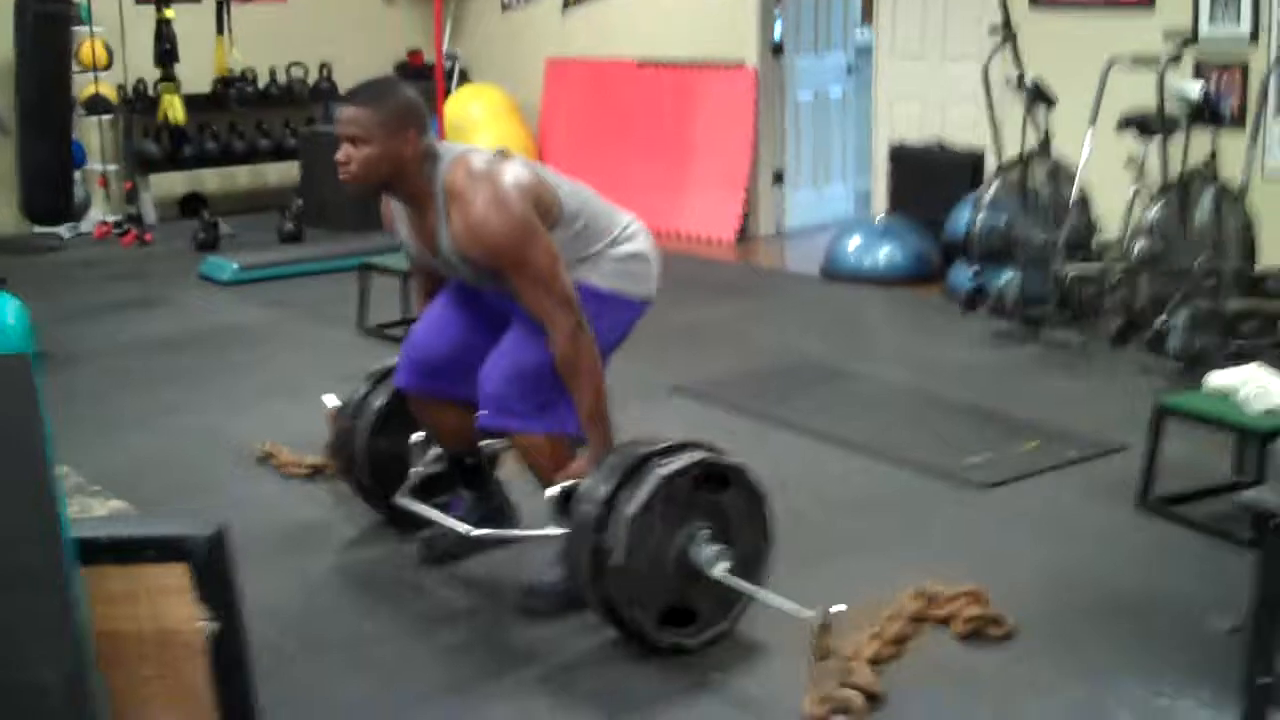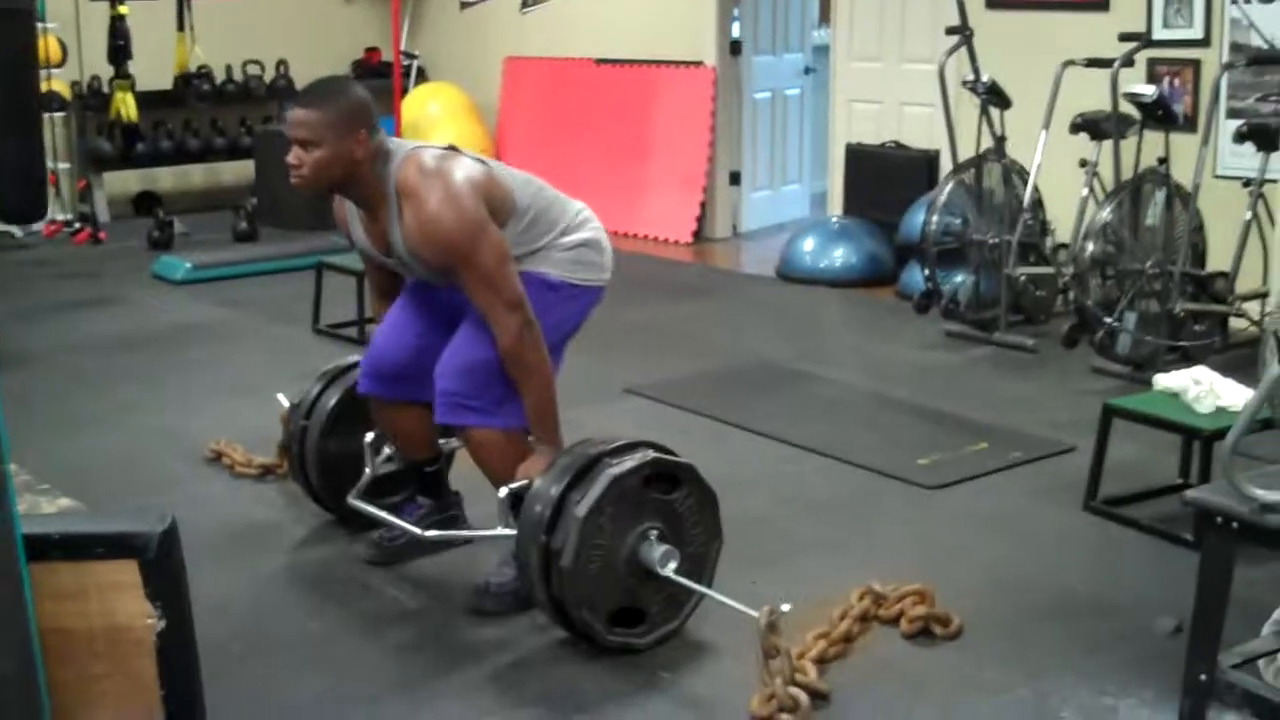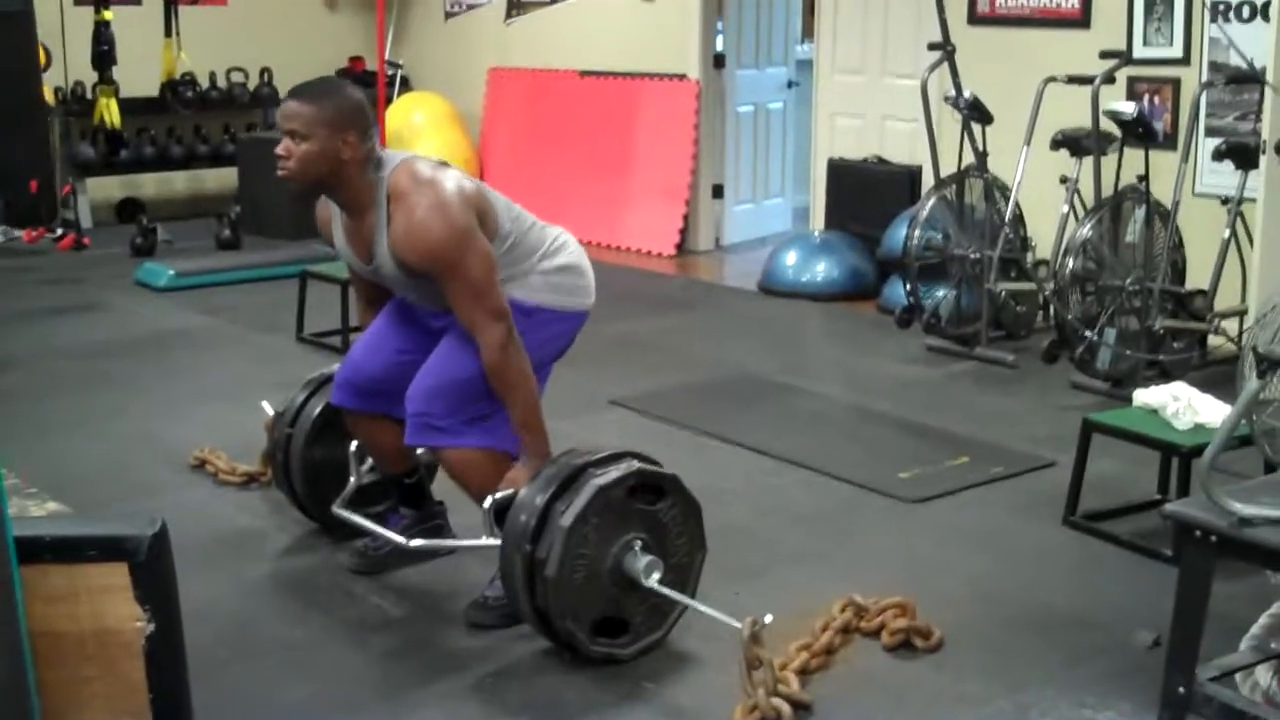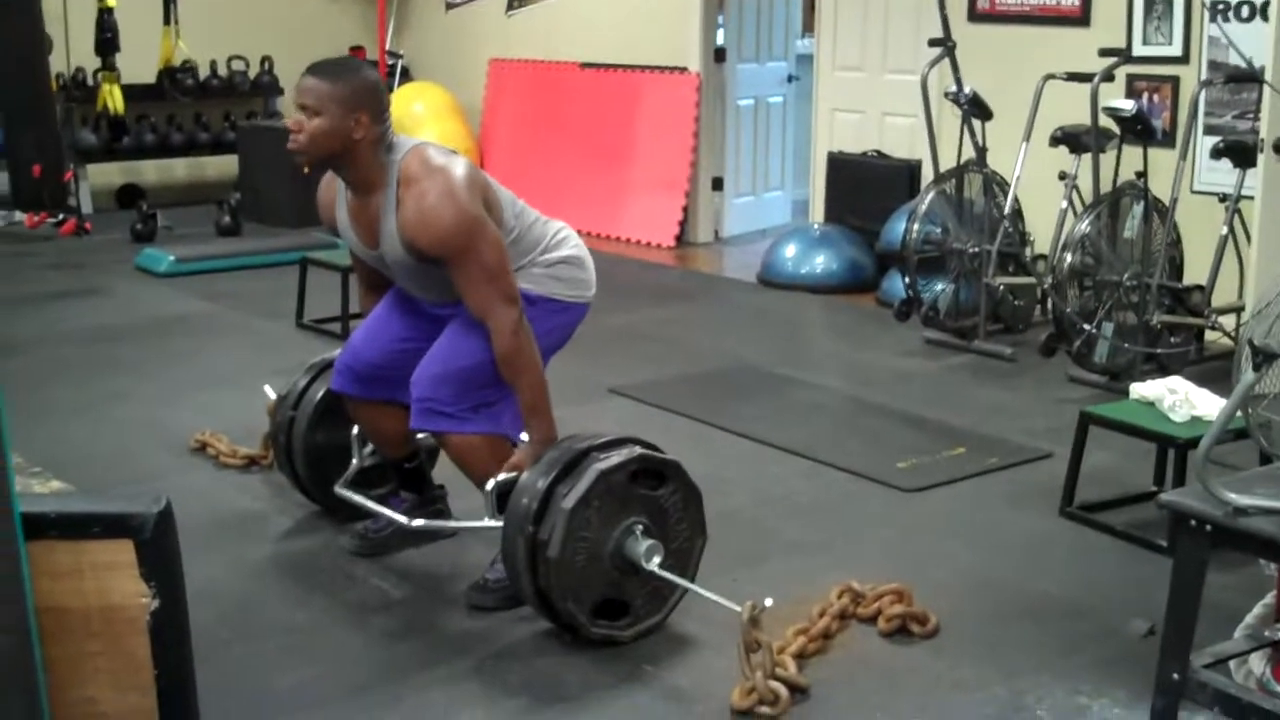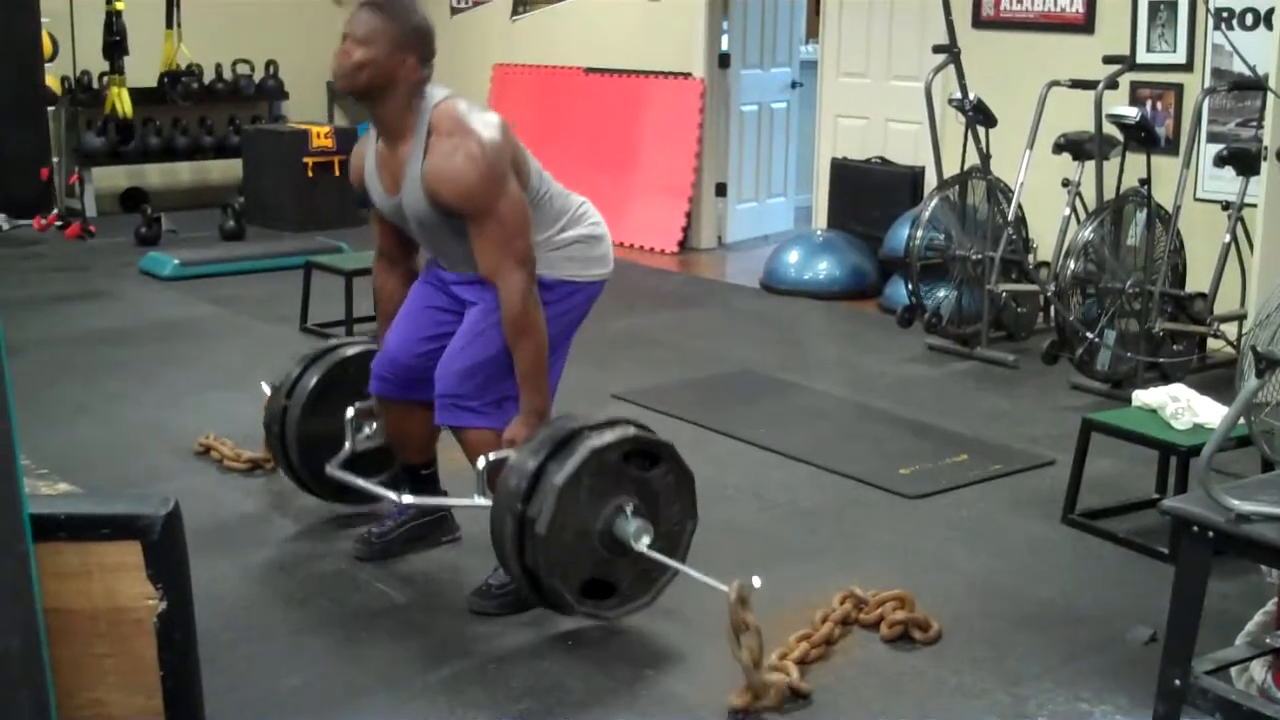
dt=0.4s
person 1, frame 1
left shoulder: (483, 204)
right shoulder: (398, 202)
left elbow: (565, 322)
right elbow: (433, 293)
left wrist: (599, 450)
left hip: (605, 270)
right hip: (516, 272)
left knee: (511, 393)
right knee: (423, 367)
right ankle: (482, 498)
person 1, frame 2
left shoulder: (435, 202)
right shoulder: (350, 198)
left elbow: (514, 323)
right elbow: (385, 293)
left wrist: (548, 448)
right wrist: (401, 350)
left hip: (557, 260)
right hip: (473, 263)
left knee: (467, 390)
right knee: (386, 374)
right ankle: (436, 507)
person 1, frame 3
left shoulder: (425, 211)
right shoulder: (334, 208)
left elbow: (496, 334)
right elbow: (373, 299)
left wrist: (536, 461)
left hip: (542, 289)
right hip: (452, 288)
left knee: (440, 411)
right knee: (360, 386)
right ankle: (421, 517)
person 1, frame 4
left shoulder: (434, 198)
right shoulder: (335, 193)
left elbow: (506, 320)
right elbow: (375, 286)
left wrist: (542, 444)
right wrist: (384, 345)
left hip: (541, 279)
left knee: (443, 397)
right knee: (359, 373)
right ankle: (420, 502)
person 1, frame 5
left shoulder: (462, 152)
right shoulder: (368, 154)
left elbow: (515, 285)
right elbow: (393, 262)
left wrist: (534, 417)
right wrist: (392, 348)
left hip: (556, 260)
right hip: (461, 260)
left knee: (468, 396)
right knee: (394, 378)
right ankle: (426, 508)
